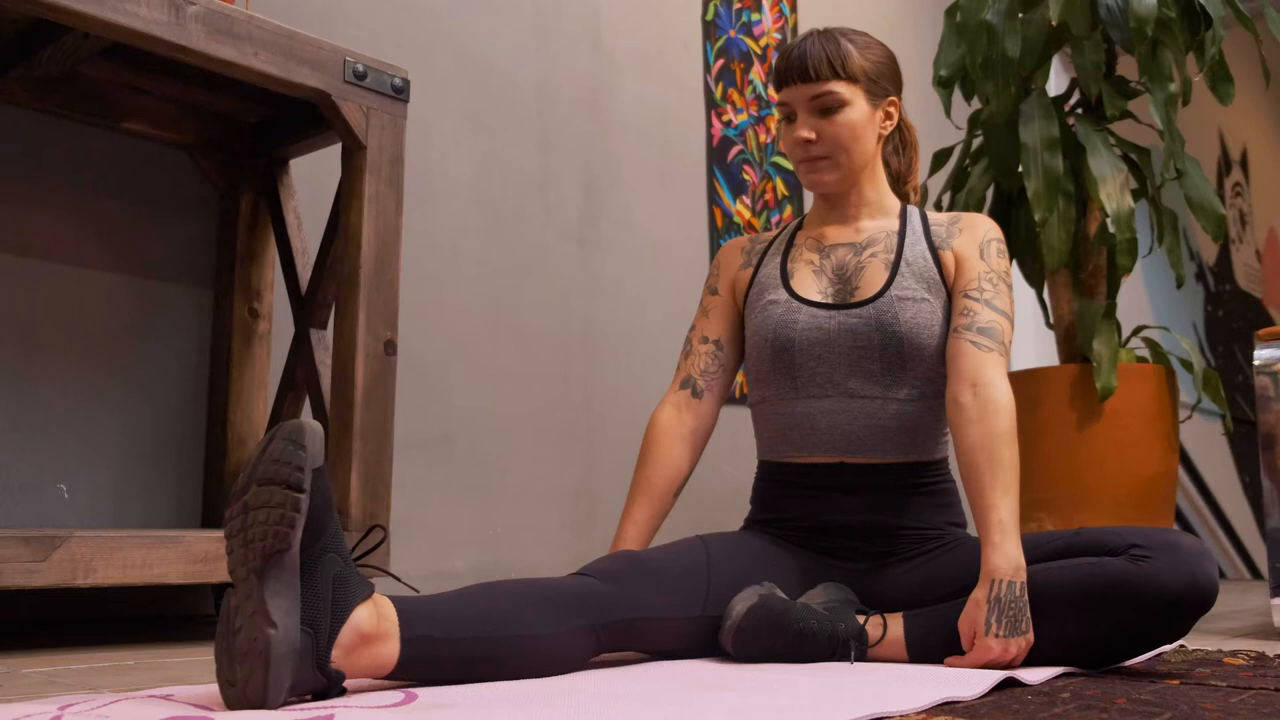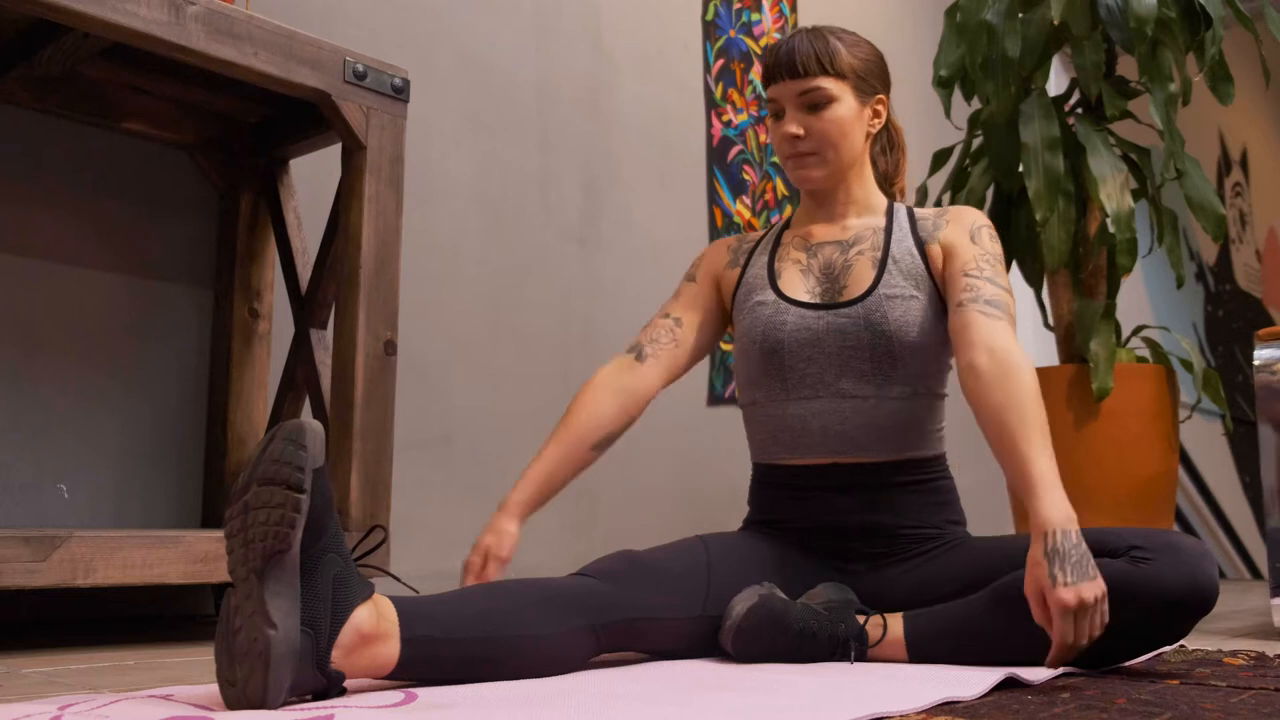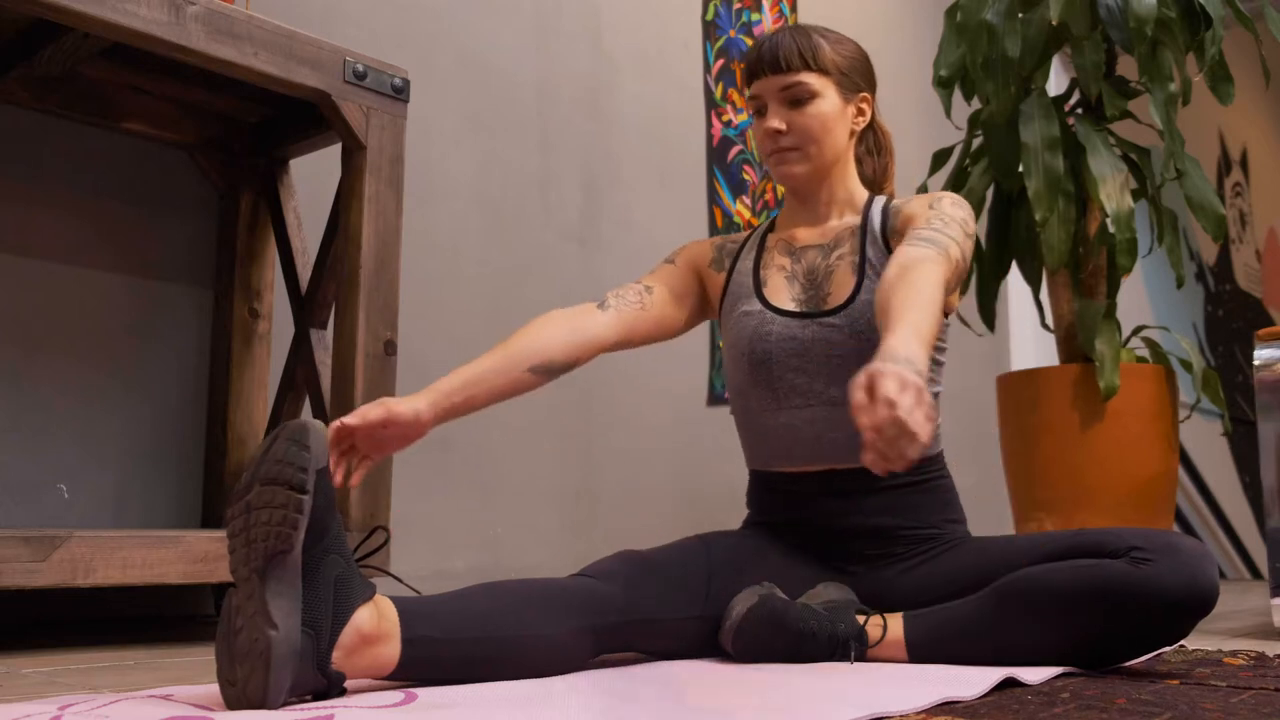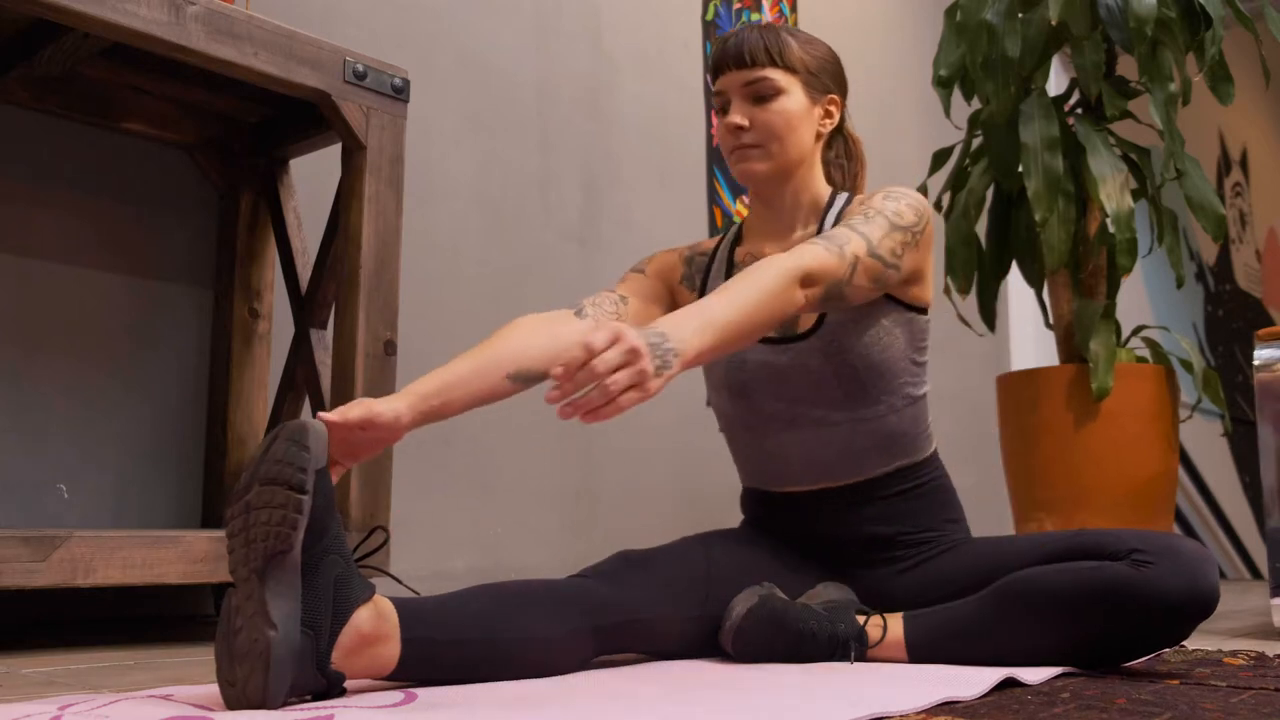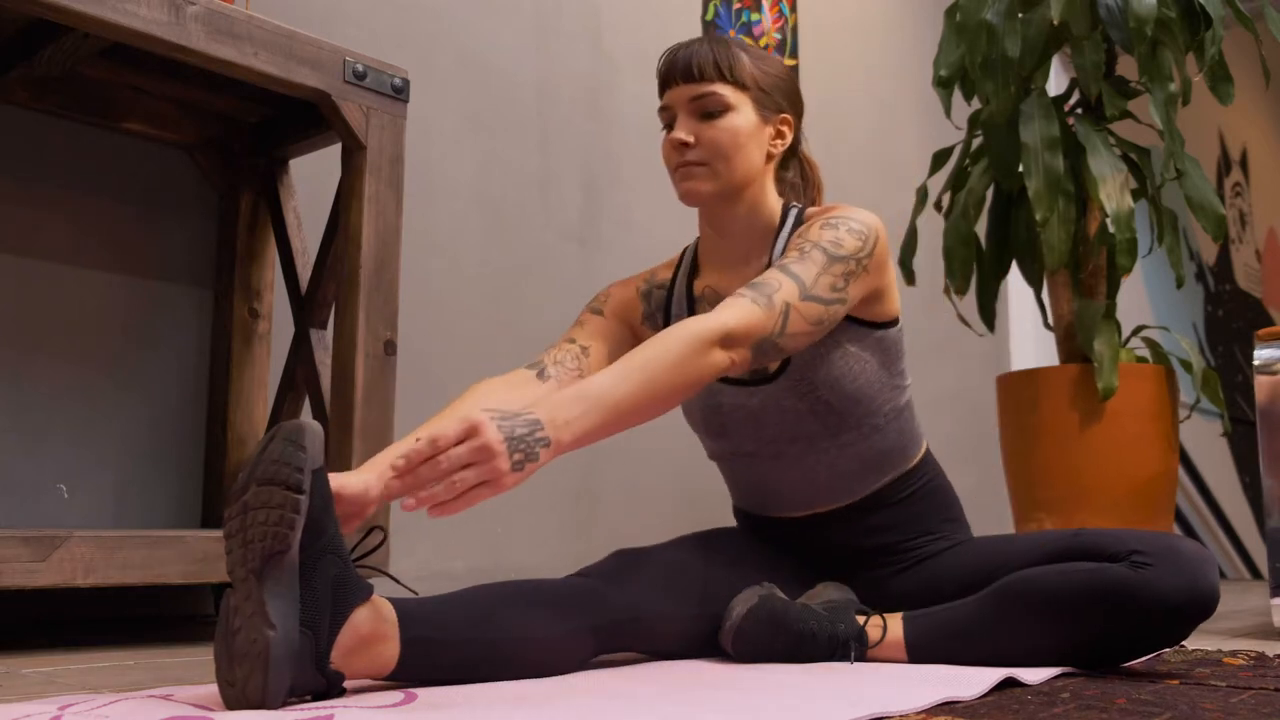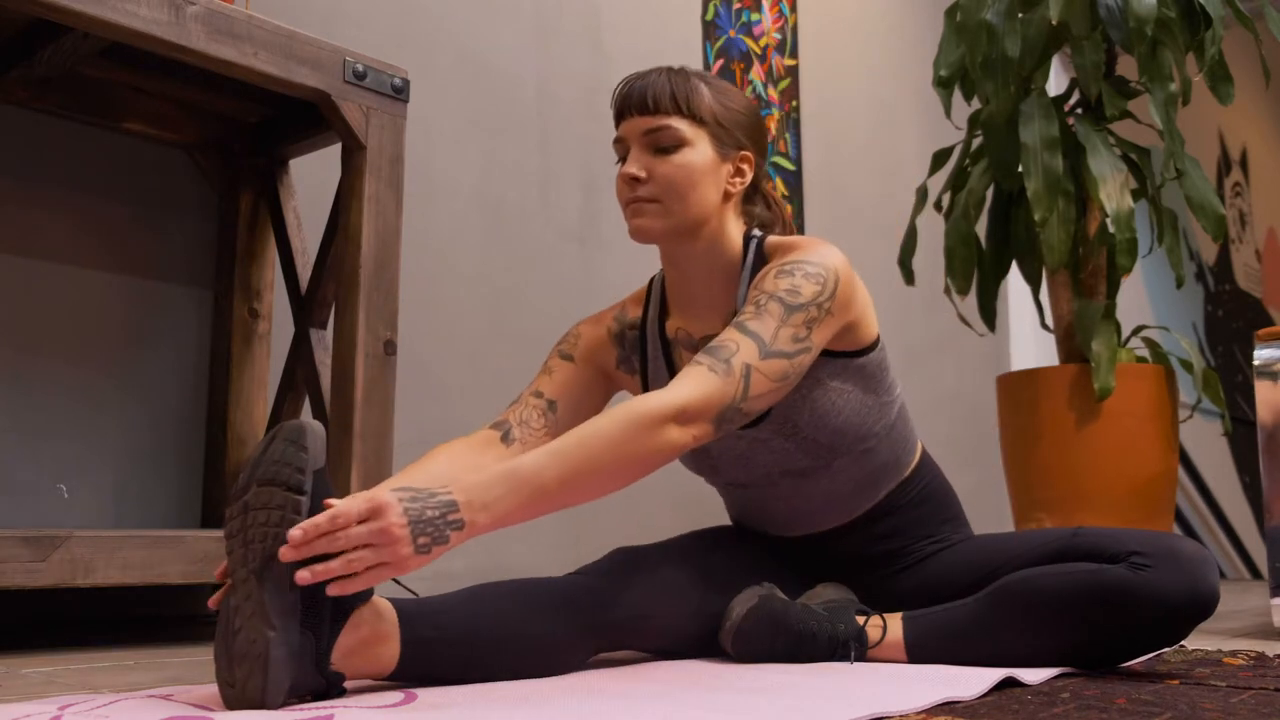
dt=0.4s
person 1, frame 1
left shoulder: (962, 241)
right shoulder: (745, 262)
left elbow: (980, 388)
right elbow: (686, 406)
left wrist: (1003, 568)
right wrist: (619, 555)
left hip: (920, 545)
right hip: (783, 543)
left knee: (1182, 571)
right knee: (614, 597)
left ankle: (858, 637)
right ankle: (350, 627)
person 1, frame 2
left shoulder: (951, 235)
right shoulder: (732, 264)
left elbow: (995, 355)
right elbow: (632, 375)
left wrist: (1053, 516)
right wrist: (509, 511)
left hip: (918, 544)
right hip: (780, 543)
left knee: (1184, 573)
right knee: (611, 590)
right ankle: (349, 628)
person 1, frame 3
left shoulder: (935, 218)
right shoulder: (716, 263)
left elbow: (910, 281)
right elbow: (584, 326)
left wrist: (899, 364)
right wrist: (424, 406)
left hip: (917, 545)
right hip: (778, 547)
left knee: (1182, 573)
right knee: (613, 591)
left ankle: (861, 638)
right ankle: (349, 628)
person 1, frame 4
left shoulder: (896, 219)
right shoulder: (686, 270)
left elbow: (797, 278)
right elbow: (558, 329)
left wrist: (669, 346)
right wrist: (401, 406)
left hip: (915, 547)
right hip: (778, 552)
left knee: (1182, 576)
right knee: (612, 593)
right ankle: (347, 629)
person 1, frame 5
left shoulder: (848, 237)
right shoulder: (642, 298)
left elbow: (724, 340)
right elbow: (527, 380)
left wrist: (539, 434)
right wrist: (374, 476)
left hip: (913, 554)
right hip: (775, 560)
left knee: (1180, 578)
right knee: (612, 593)
person 1, frame 6
left shoulder: (812, 274)
right shoulder: (613, 337)
left elbow: (680, 418)
right elbow: (497, 444)
left wrist: (451, 514)
right wrist: (367, 511)
left hip: (915, 560)
right hip: (776, 567)
left knee: (1179, 577)
right knee: (618, 590)
left ankle: (856, 638)
